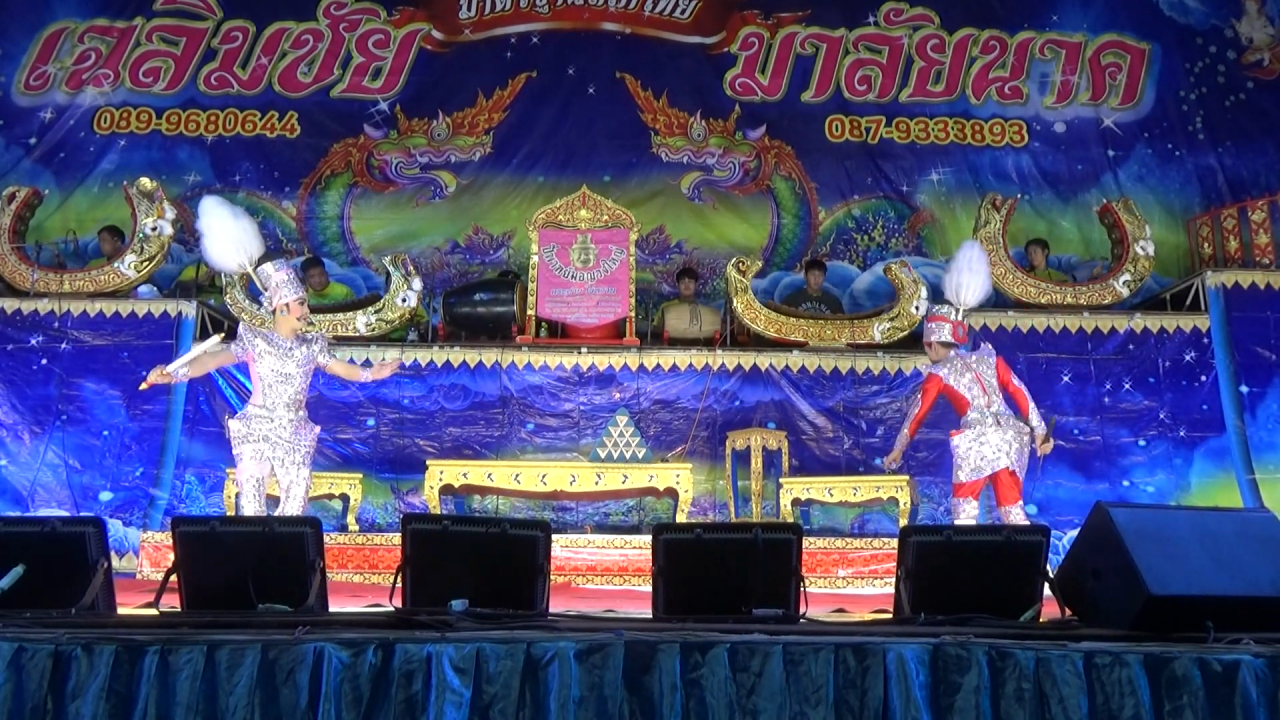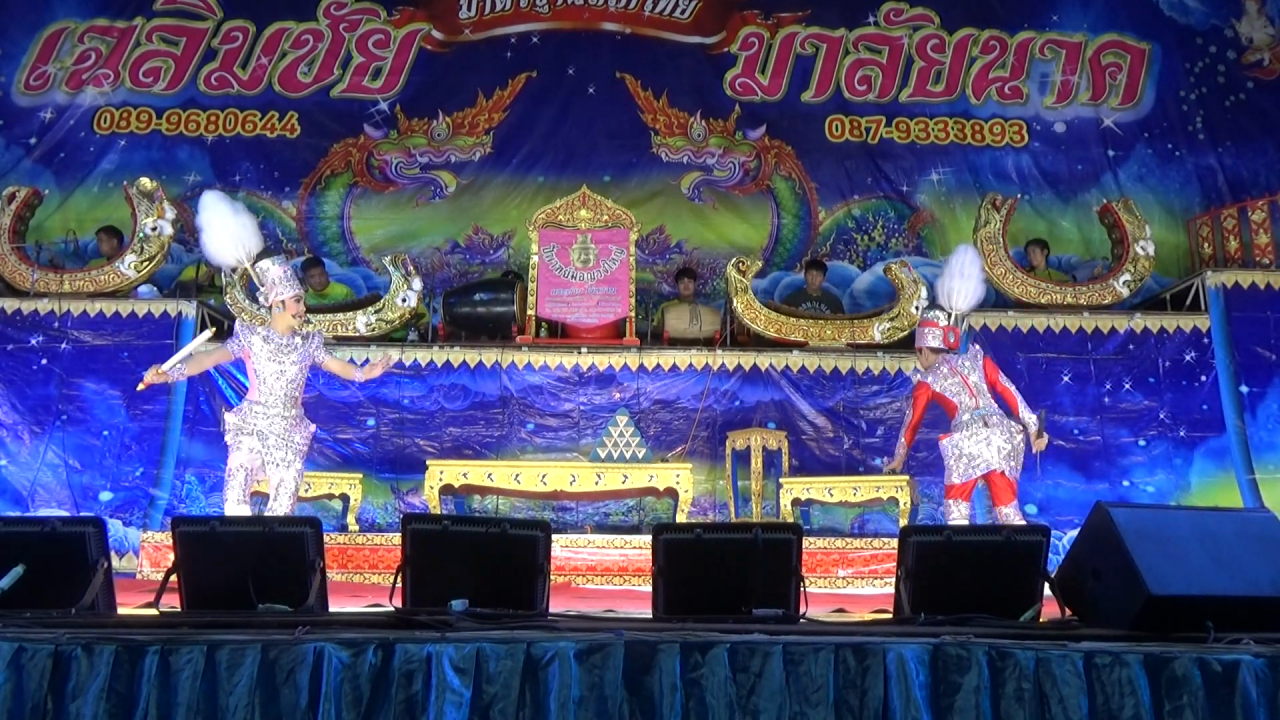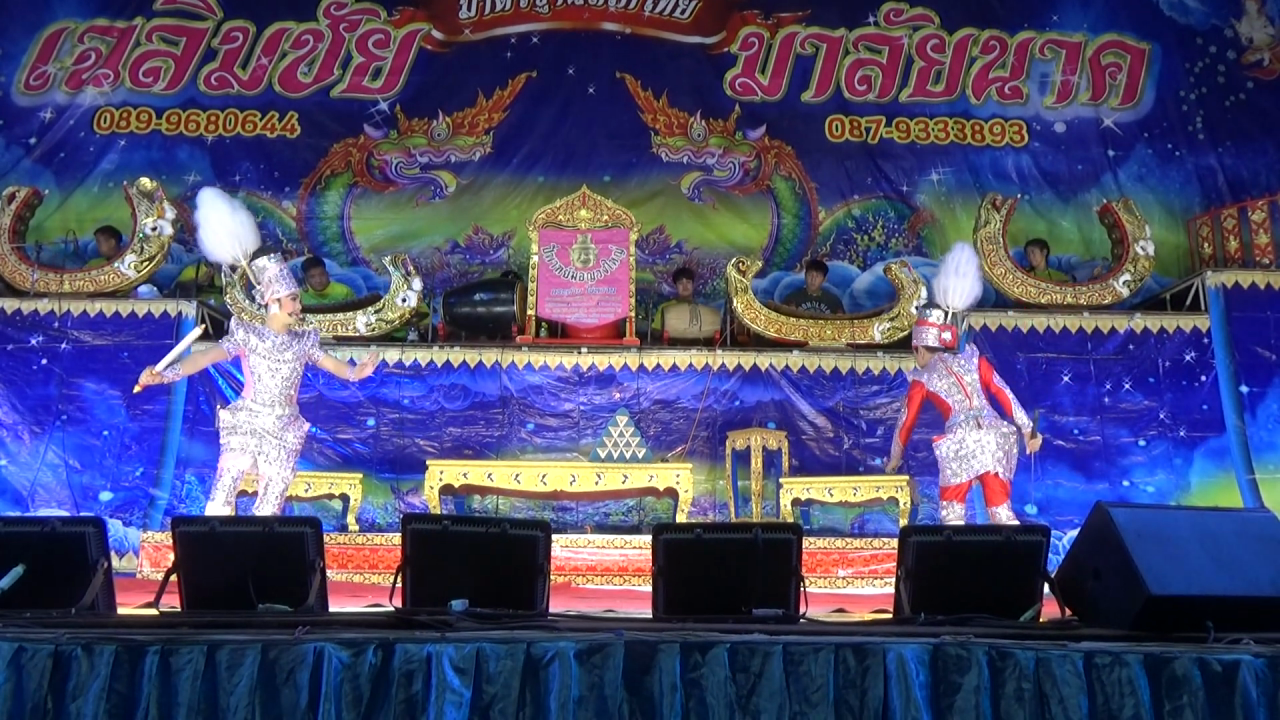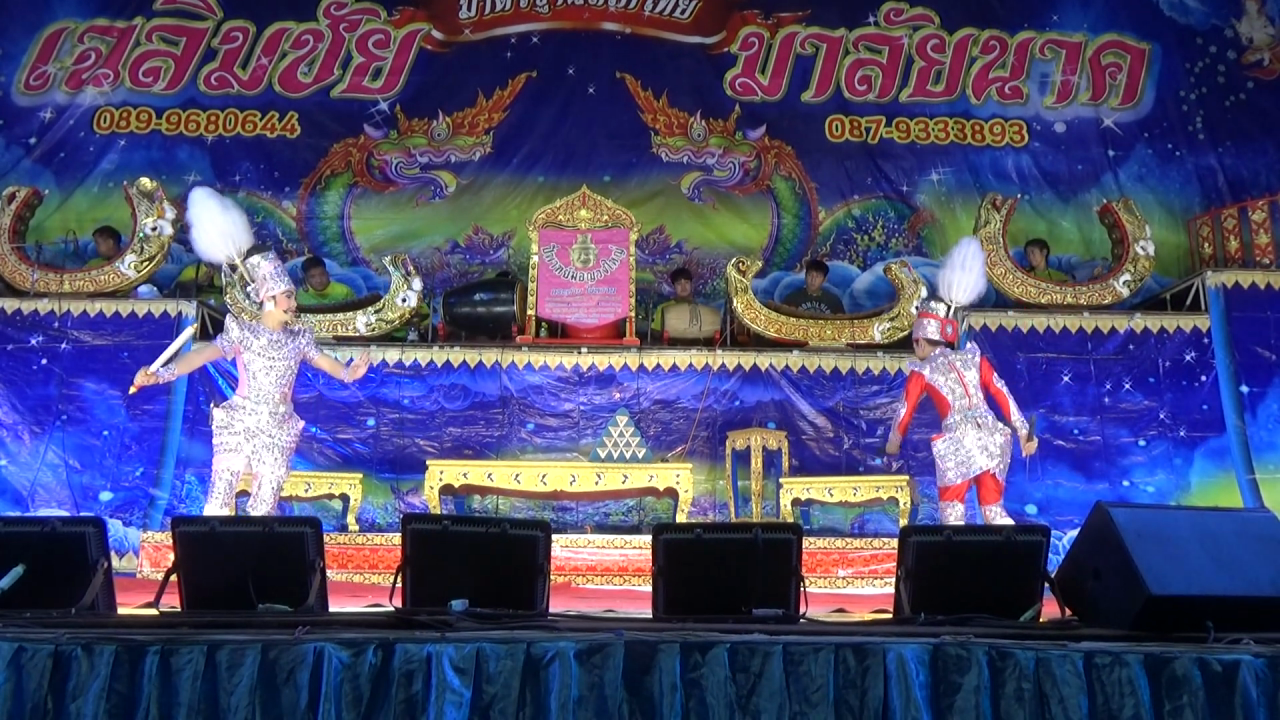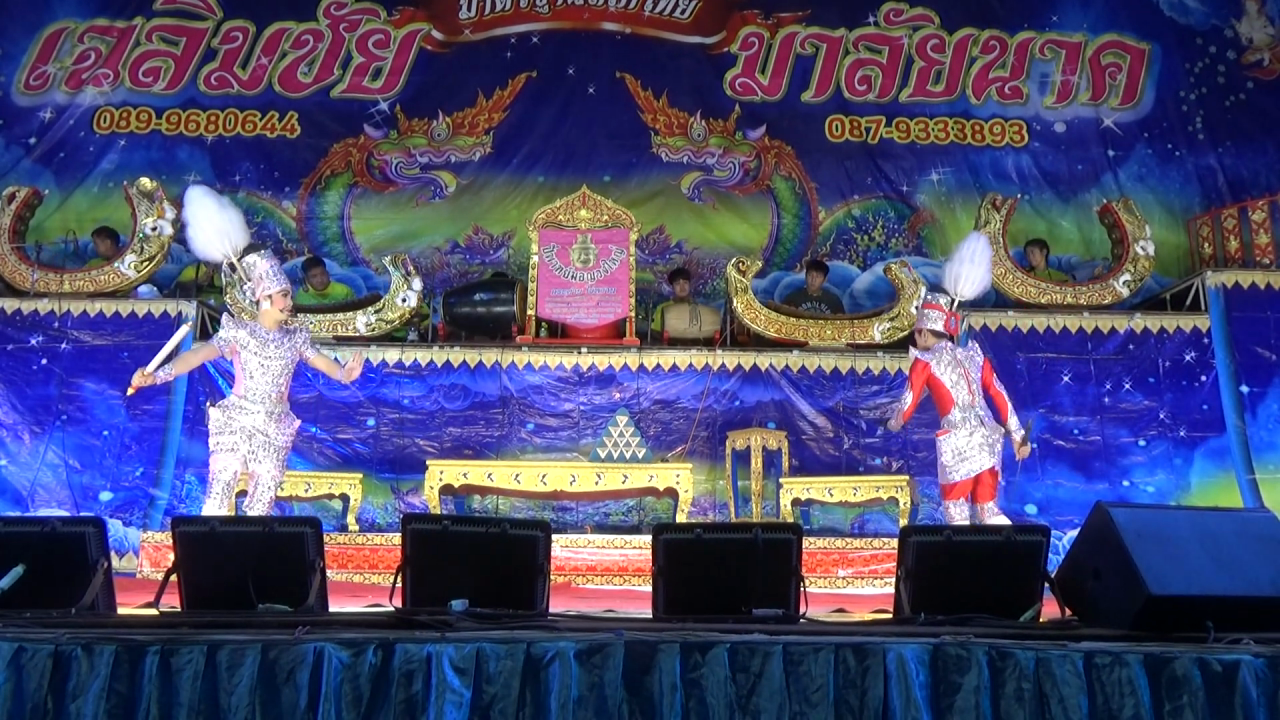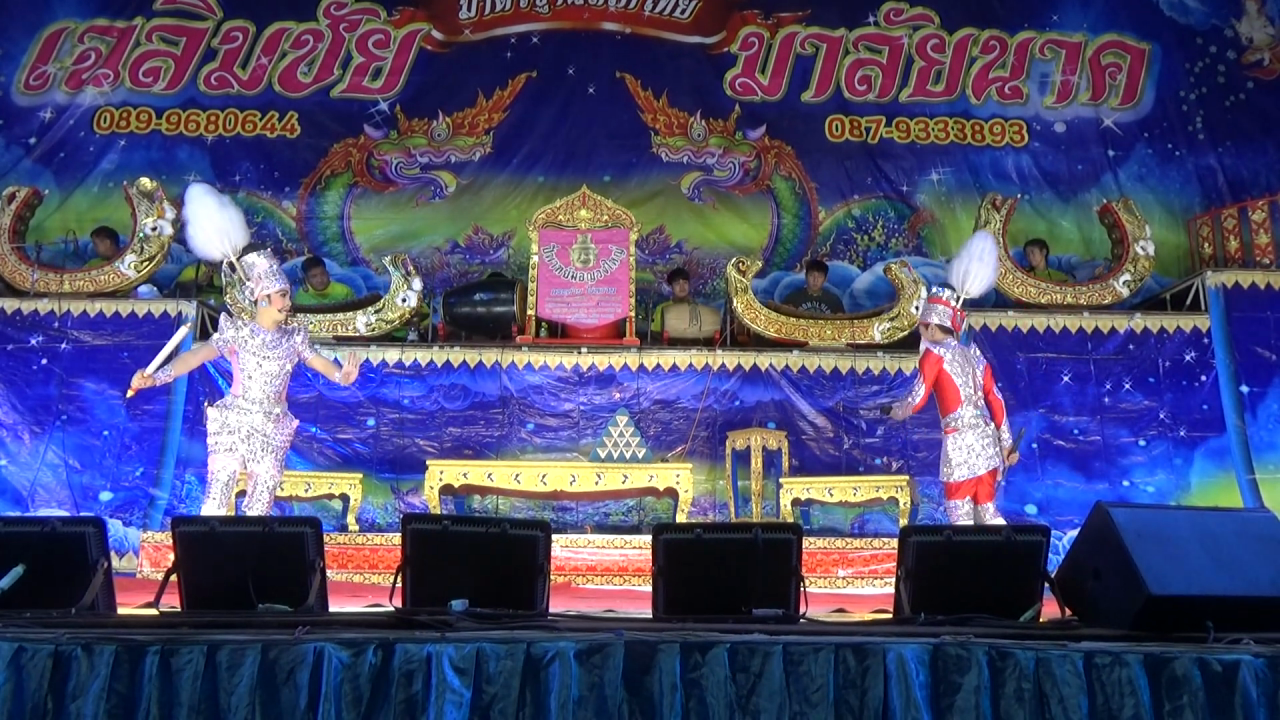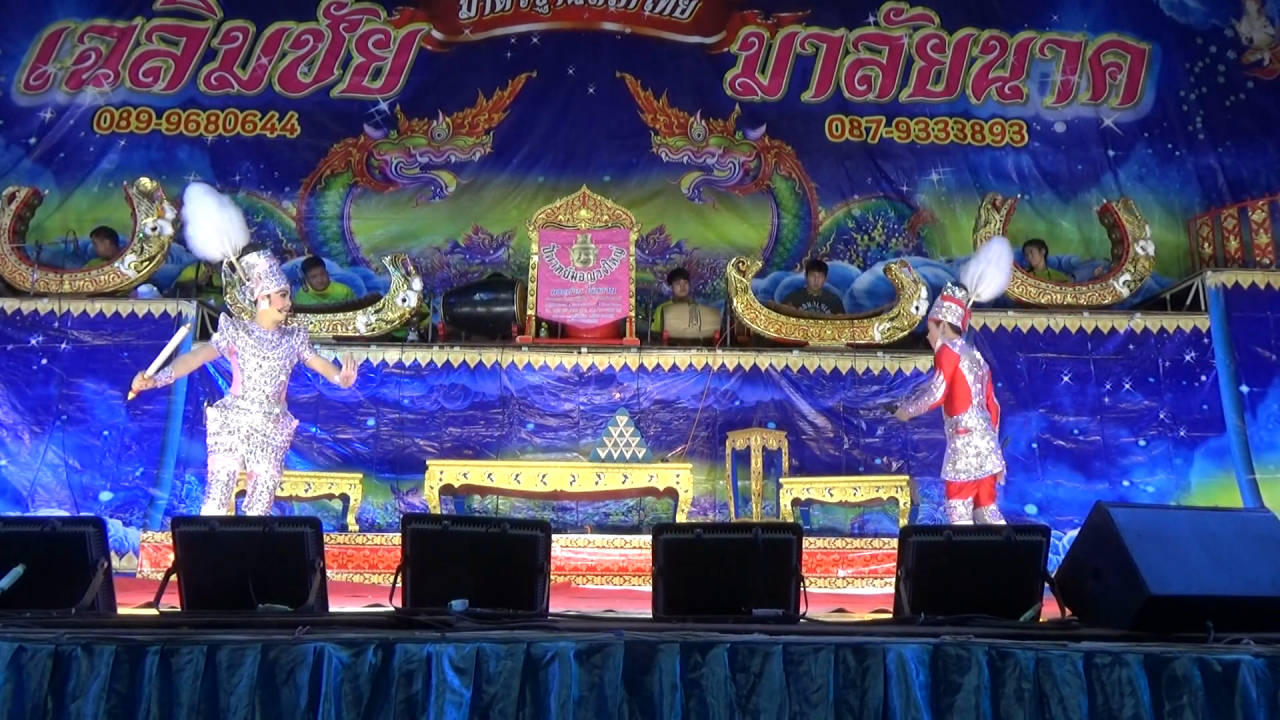
dt=0.2s
person 1, frame 1
left shoulder: (939, 375)
right shoulder: (988, 356)
left elbow: (918, 413)
right elbow: (1019, 392)
left wrist: (898, 449)
right wrist: (1039, 430)
left hip: (976, 441)
right hip: (1009, 438)
left knee: (964, 512)
right knee: (1013, 509)
person 1, frame 2
left shoulder: (927, 380)
right shoulder: (978, 359)
left elbow: (912, 421)
right elbow: (1008, 391)
left wrist: (898, 458)
right wrist: (1033, 427)
left hip: (967, 441)
right hip: (1001, 438)
left knee: (956, 513)
right knee: (1008, 510)
person 1, frame 3
left shoulder: (922, 379)
right shoulder: (974, 359)
left elbow: (906, 420)
right elbow: (1002, 392)
left wrist: (895, 458)
right wrist: (1027, 428)
left hip: (961, 444)
right hip: (995, 440)
left knee: (951, 514)
right knee: (1002, 511)
person 1, frame 4
left shoulder: (921, 371)
right shoulder: (974, 357)
left elbow: (904, 414)
right elbow: (1001, 393)
left wrist: (892, 444)
right wrist: (1023, 431)
left hip: (957, 444)
right hip: (990, 439)
left knee: (952, 516)
right knee: (994, 510)
person 1, frame 5
left shoulder: (924, 361)
right shoulder: (974, 354)
left elbow: (908, 405)
right elbow: (999, 395)
left wrist: (894, 423)
right wrist: (1017, 434)
left hip: (958, 441)
right hip: (986, 437)
left knee: (956, 516)
right knee: (987, 509)
person 1, frame 6
left shoulder: (933, 352)
right shoulder: (973, 354)
left elbow: (918, 399)
right elbow: (996, 400)
left wrist: (898, 410)
right wrist: (1006, 442)
left hip: (960, 442)
right hip: (986, 441)
left knee: (960, 517)
right knee: (987, 512)
person 1, frame 7
left shoulder: (947, 351)
right shoulder: (976, 356)
left elbow: (936, 394)
right elbow: (993, 404)
left wrist: (906, 410)
right wrist: (995, 448)
left hip: (965, 440)
right hip: (986, 440)
left knee: (959, 512)
right knee: (988, 511)
person 2, frame 1
left shoulder: (311, 346)
right shoulder: (254, 341)
left elbow: (341, 368)
right elbow: (215, 360)
left wrist: (370, 373)
right wrist: (173, 375)
left hip: (295, 436)
right hip: (256, 431)
left knee: (294, 506)
right knee: (252, 506)
person 2, frame 2
left shoulder: (307, 343)
right shoulder: (251, 337)
left elbow: (337, 366)
right elbow: (211, 358)
left wrist: (362, 373)
right wrist: (169, 374)
left hip: (290, 433)
right hip: (252, 425)
left knee: (284, 504)
right knee: (236, 497)
person 2, frame 3
left shoulder: (304, 341)
right shoulder: (247, 335)
left elbow: (331, 363)
right elbow: (207, 357)
left wrist: (355, 372)
right wrist: (164, 375)
left hip: (283, 432)
right hip: (245, 424)
left knee: (271, 503)
right knee: (222, 496)
person 2, frame 4
left shoulder: (299, 338)
right shoulder: (242, 332)
left elbow: (325, 362)
right elbow: (202, 356)
left wrist: (348, 373)
right wrist: (159, 375)
left hip: (278, 430)
right hip: (239, 423)
left knee: (265, 500)
right knee: (221, 492)
person 2, frame 5
left shoulder: (296, 337)
right shoulder: (238, 331)
left elbow: (322, 361)
right elbow: (199, 354)
left wrist: (344, 374)
right wrist: (156, 376)
left hip: (274, 431)
right hip: (235, 424)
left knee: (261, 502)
right knee: (218, 495)
person 2, frame 6
left shoulder: (294, 337)
right shoulder: (237, 331)
left elbow: (320, 362)
right elbow: (198, 355)
left wrist: (342, 376)
right wrist: (156, 377)
left hip: (272, 431)
right hip: (233, 425)
left knee: (261, 503)
right knee: (218, 495)
person 2, frame 7
left shoulder: (294, 336)
right shoulder: (237, 330)
left elbow: (318, 363)
right elbow: (200, 354)
left wrist: (341, 377)
right wrist: (157, 378)
left hip: (272, 432)
right hip: (233, 424)
left knee: (260, 504)
right knee: (217, 497)
